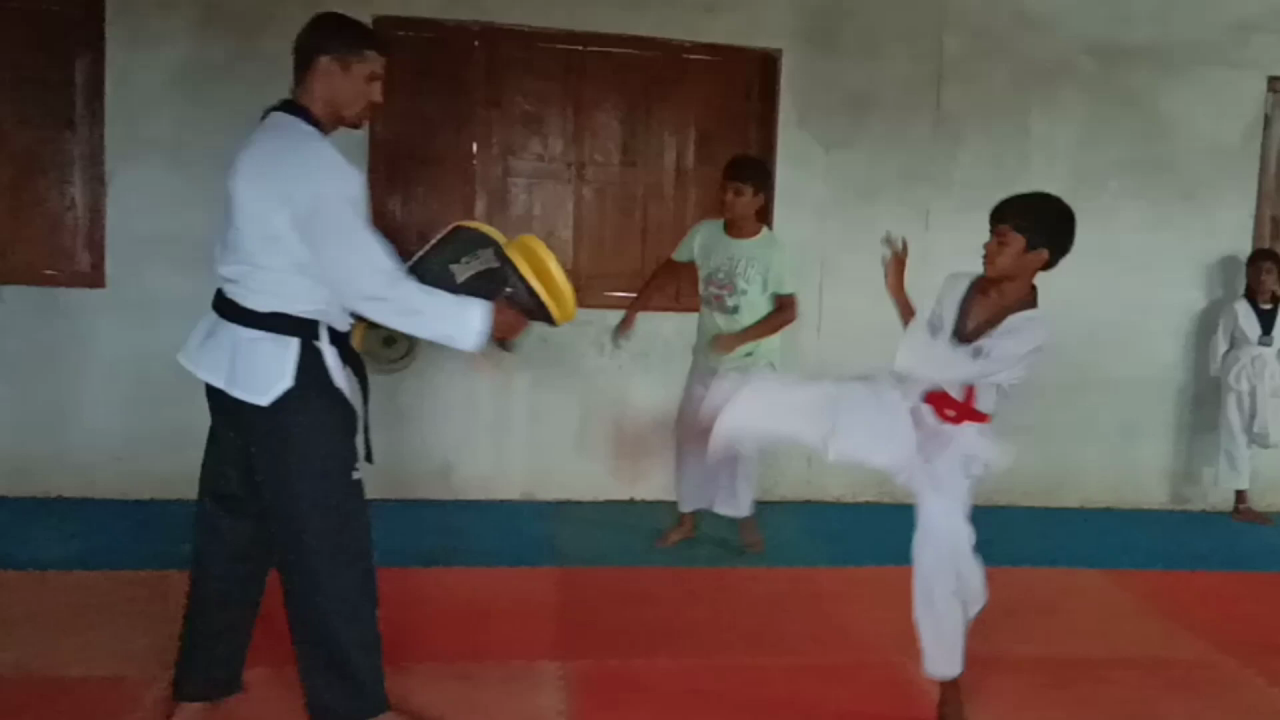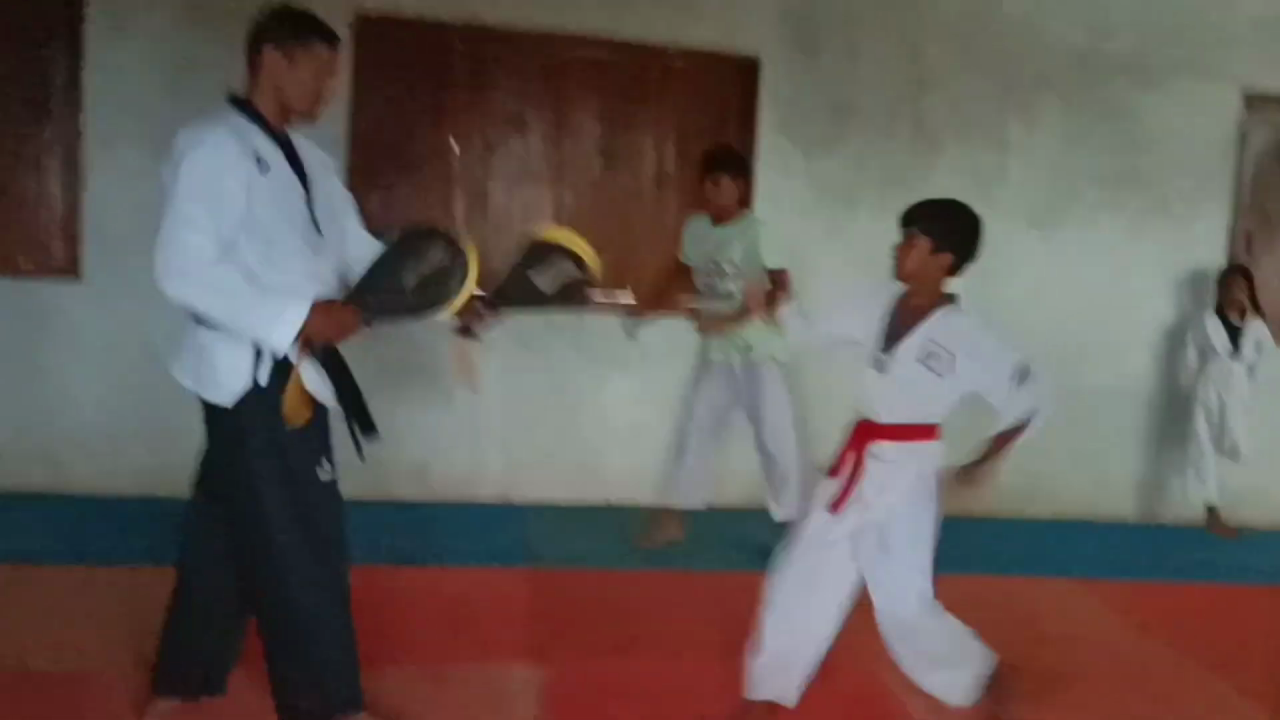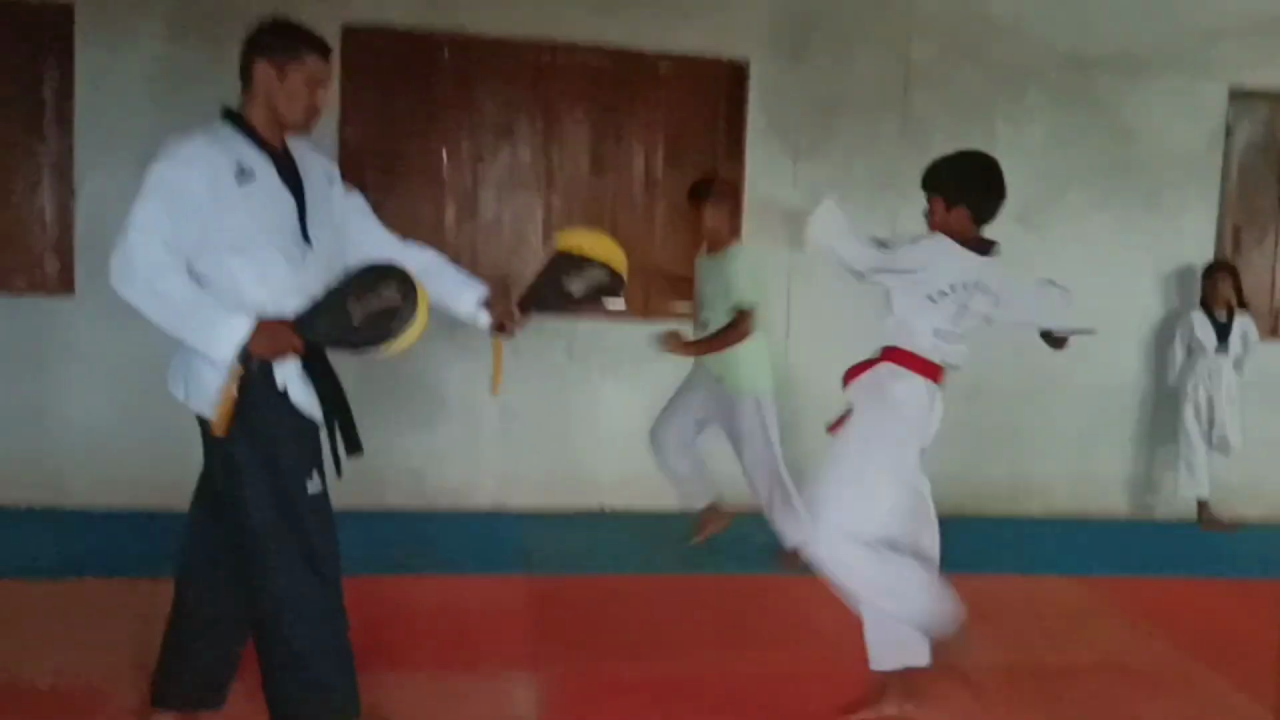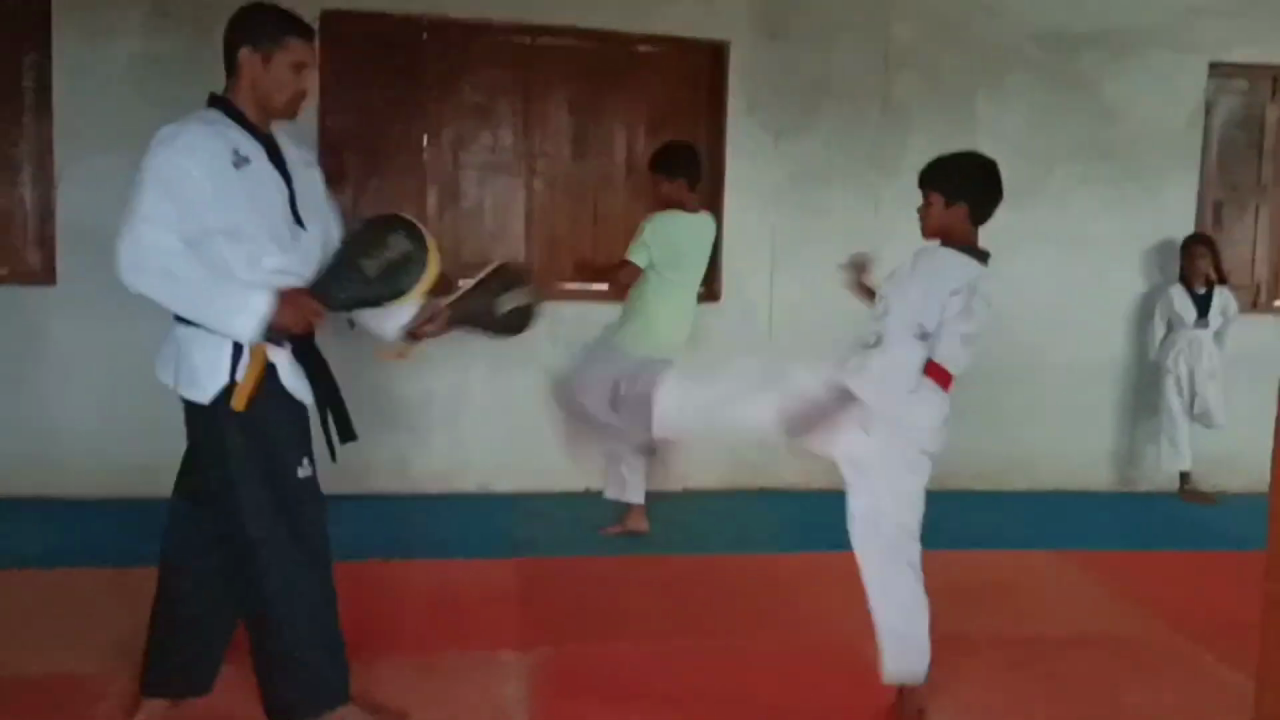
dt=0.3s
person 1, frame 1
left shoulder: (274, 143)
right shoulder: (316, 161)
right elbow: (368, 284)
right wrist: (480, 320)
left hip: (246, 358)
right hip: (289, 369)
left knee: (236, 525)
right knee: (327, 541)
person 1, frame 2
left shoulder: (304, 158)
right shoulder: (215, 148)
left elbow: (358, 249)
right elbow: (185, 267)
right wrist: (298, 318)
left hip: (276, 364)
right hip: (256, 369)
left knee: (230, 526)
right knee: (303, 539)
person 1, frame 3
left shoulder: (315, 172)
right shoulder: (195, 161)
left elbow: (385, 250)
right elbow: (137, 267)
left wrist: (476, 299)
right wrist: (240, 333)
left hip: (286, 379)
right hip: (244, 384)
left knee: (228, 537)
right knee: (293, 547)
person 1, frame 4
left shoulder: (289, 157)
right shoulder: (189, 146)
left elbow: (332, 256)
right elbow: (143, 258)
left wrist: (406, 313)
right wrist: (261, 307)
left hip: (268, 363)
right hip: (232, 367)
left knee: (210, 523)
right knee: (284, 533)
person 2, frame 1
left shoulder: (1031, 331)
right shoulder: (960, 286)
left elbow: (952, 375)
left wrist: (901, 296)
left hip: (952, 446)
right hip: (901, 410)
left knee: (944, 565)
right knee: (816, 407)
person 2, frame 2
left shoulder: (962, 334)
right shoulder: (885, 304)
left elbow: (1024, 395)
right elbow: (819, 325)
left wrist: (985, 460)
right wrist: (776, 309)
left hip: (905, 477)
right hip: (862, 467)
left knee: (903, 610)
right knee: (795, 584)
person 2, frame 3
left shoulder: (934, 254)
right shoulder: (995, 273)
left elbow: (857, 253)
right elbow: (1052, 310)
left wrist: (827, 217)
right wrist: (1055, 331)
left hip: (891, 395)
right hip: (917, 406)
left knee: (835, 537)
right knee: (901, 543)
left ankle: (933, 610)
person 2, frame 4
left shoulder: (934, 264)
right shoulder: (976, 272)
left elbow: (902, 349)
left wrist: (828, 408)
right wrist: (874, 294)
left hip: (870, 393)
right hip: (922, 414)
left knee: (742, 393)
right knee: (889, 552)
person 3, frame 1
left shoulder: (771, 248)
right shoulder: (703, 232)
left elbow: (788, 311)
right elbow: (668, 270)
left wrist: (737, 340)
right wrist: (633, 310)
left hip: (754, 359)
right hip: (710, 356)
right knee: (691, 431)
left ankle: (744, 517)
right ankle: (688, 518)
person 3, frame 2
left shoulder: (755, 231)
right shoulder: (695, 227)
left elbow: (782, 288)
right elbow: (681, 272)
left wrist: (734, 319)
right wrist: (649, 307)
left hip: (758, 353)
right hip: (714, 355)
left knee: (775, 439)
right knee: (694, 431)
left ankle: (793, 521)
right ankle: (673, 519)
person 3, frame 3
left shoulder: (735, 263)
right shoulder: (710, 254)
left elbow: (745, 325)
left wrist: (693, 348)
left hip: (742, 378)
right hip: (710, 374)
left knee: (761, 462)
right knee: (667, 434)
left ankle: (800, 540)
right ankle: (712, 509)
person 3, frame 4
left shoulder: (660, 223)
right shoulder: (707, 224)
left elbow: (623, 277)
left wrist: (589, 269)
left hip: (640, 333)
right hip: (670, 339)
left knee: (577, 391)
right knee: (620, 412)
left ankle: (645, 438)
right ankle: (635, 513)
person 4, frame 1
right shoulder: (1236, 309)
right elbow: (1218, 345)
right wrist: (1221, 375)
right hip: (1239, 379)
right knee: (1235, 438)
right ankle: (1241, 503)
person 4, frame 2
left shoulder: (1256, 326)
right shoulder: (1206, 322)
left elbow: (1265, 352)
right elbow: (1191, 358)
right wrist: (1194, 387)
left hip: (1236, 393)
right hip: (1209, 392)
left knee: (1236, 449)
right knee: (1204, 450)
right ankle: (1213, 513)
person 4, frame 3
left shoulder: (1242, 320)
right shoulder: (1193, 319)
left elbow: (1251, 348)
right elbow: (1177, 355)
left wrist: (1233, 373)
right wrist: (1180, 385)
left hip: (1225, 389)
right hip: (1197, 388)
left knee: (1228, 445)
right knee: (1195, 446)
right ankle: (1204, 509)
person 4, frame 4
left shoulder: (1221, 294)
right shoulder: (1172, 294)
left elbow: (1231, 319)
right elbow: (1157, 329)
left wrist: (1215, 347)
right wrist: (1160, 360)
left hip: (1206, 362)
right hip: (1178, 362)
left knee: (1212, 418)
right knee: (1176, 419)
right ankle: (1186, 482)
